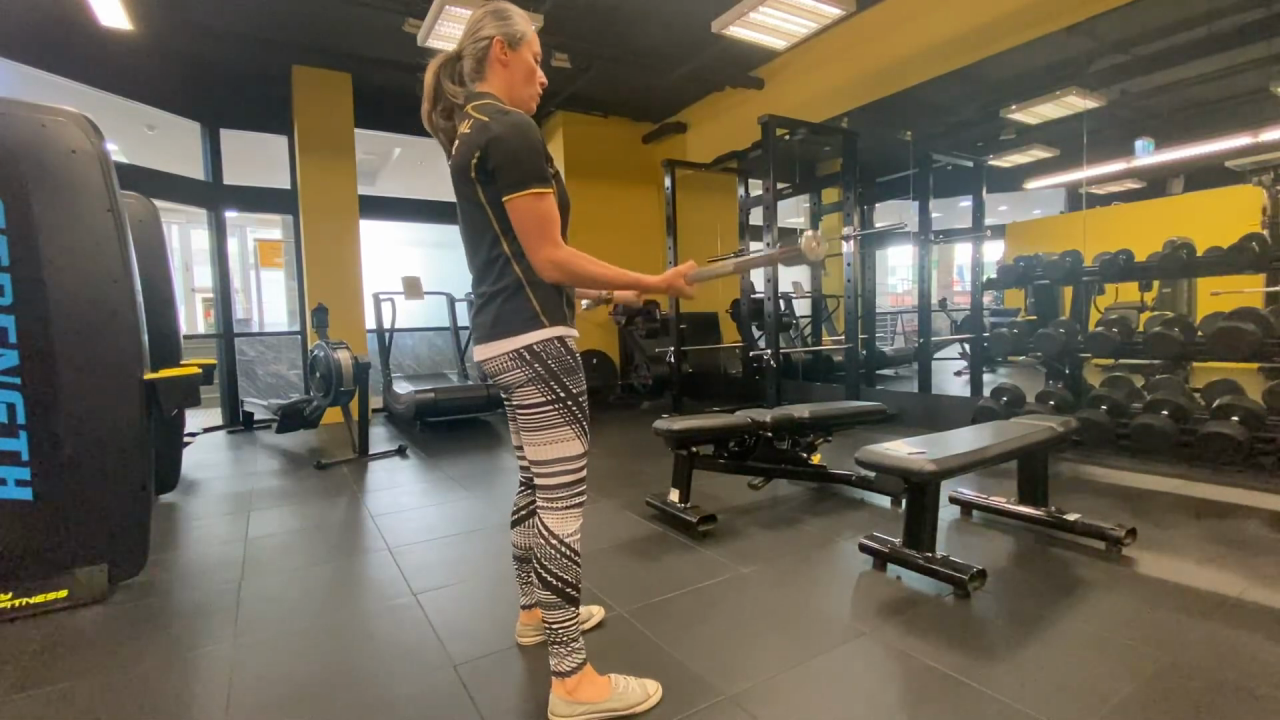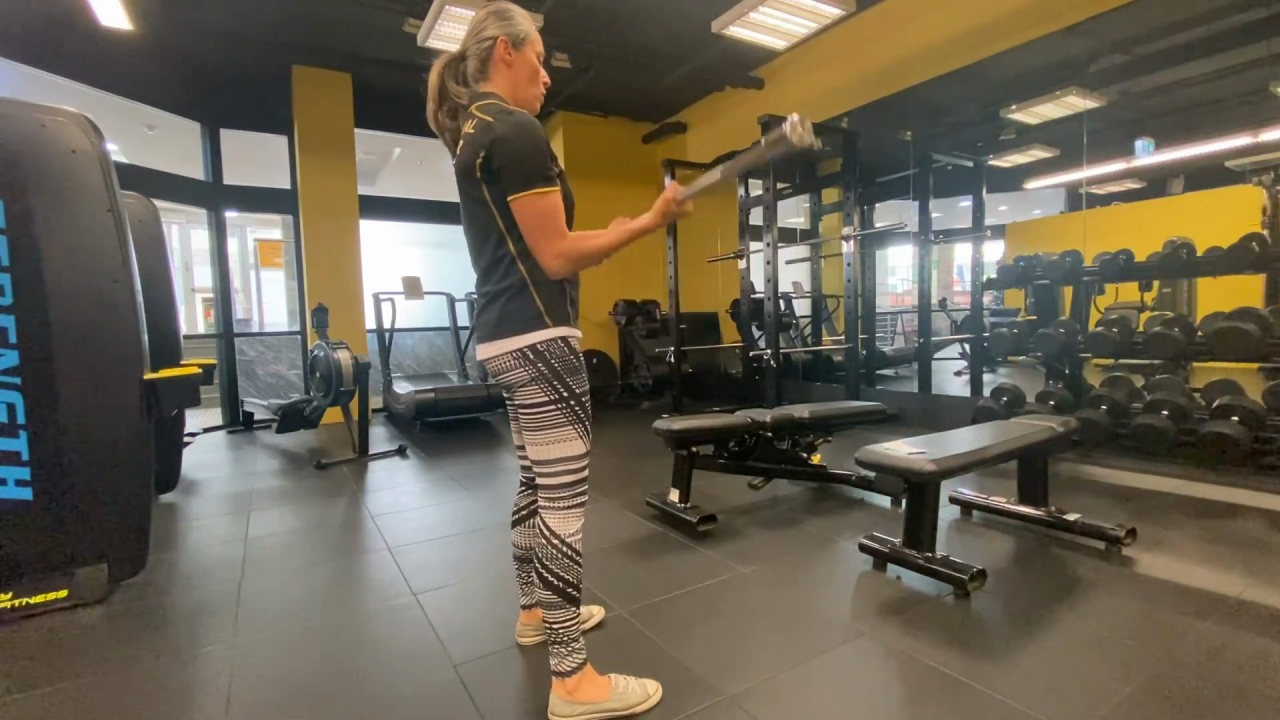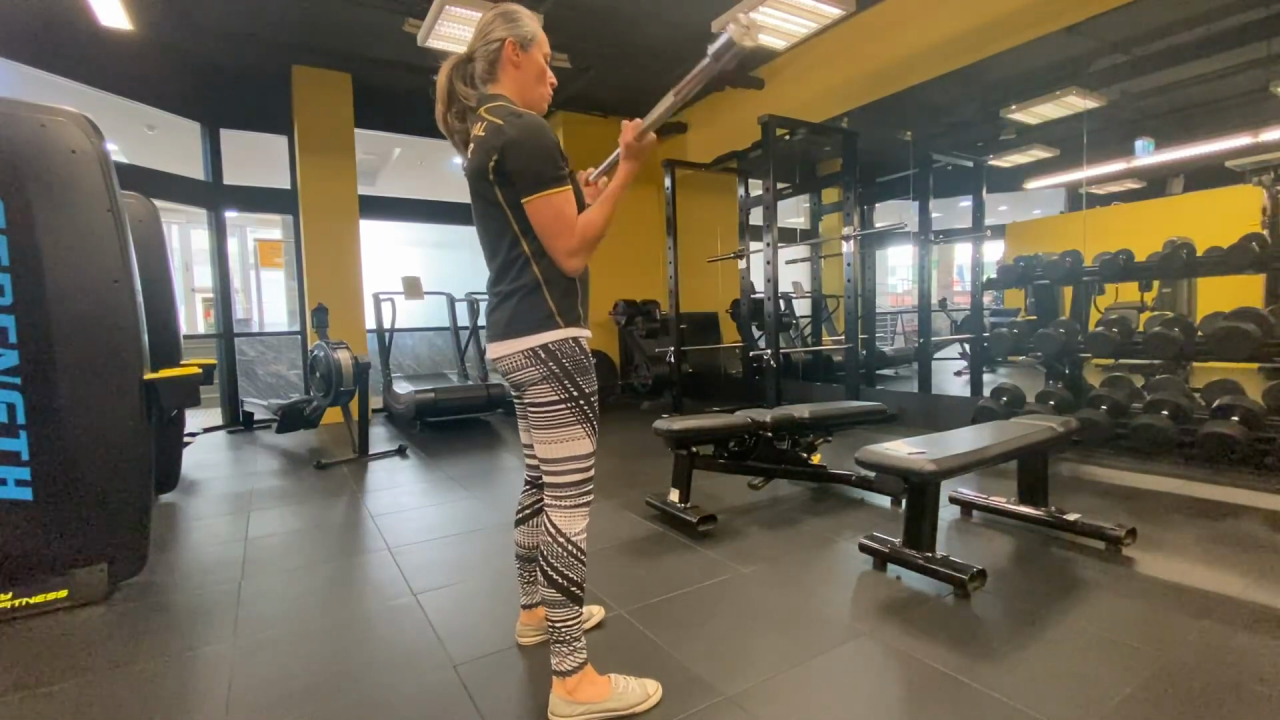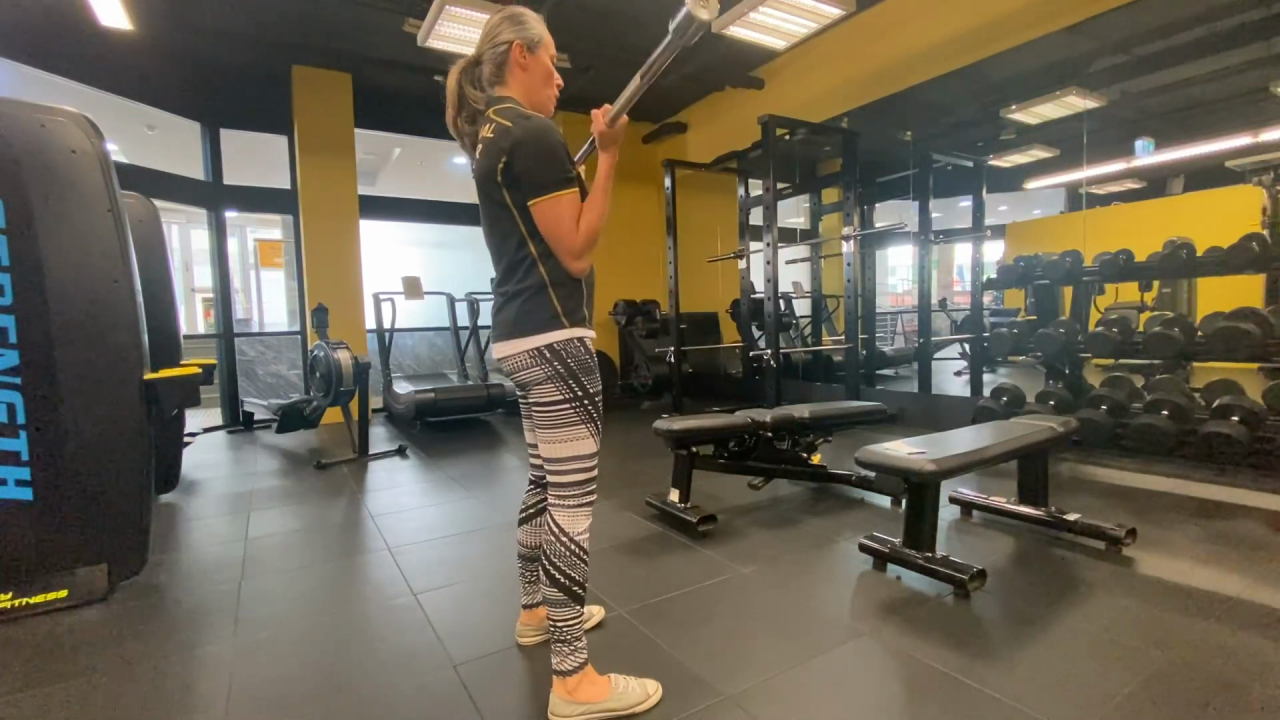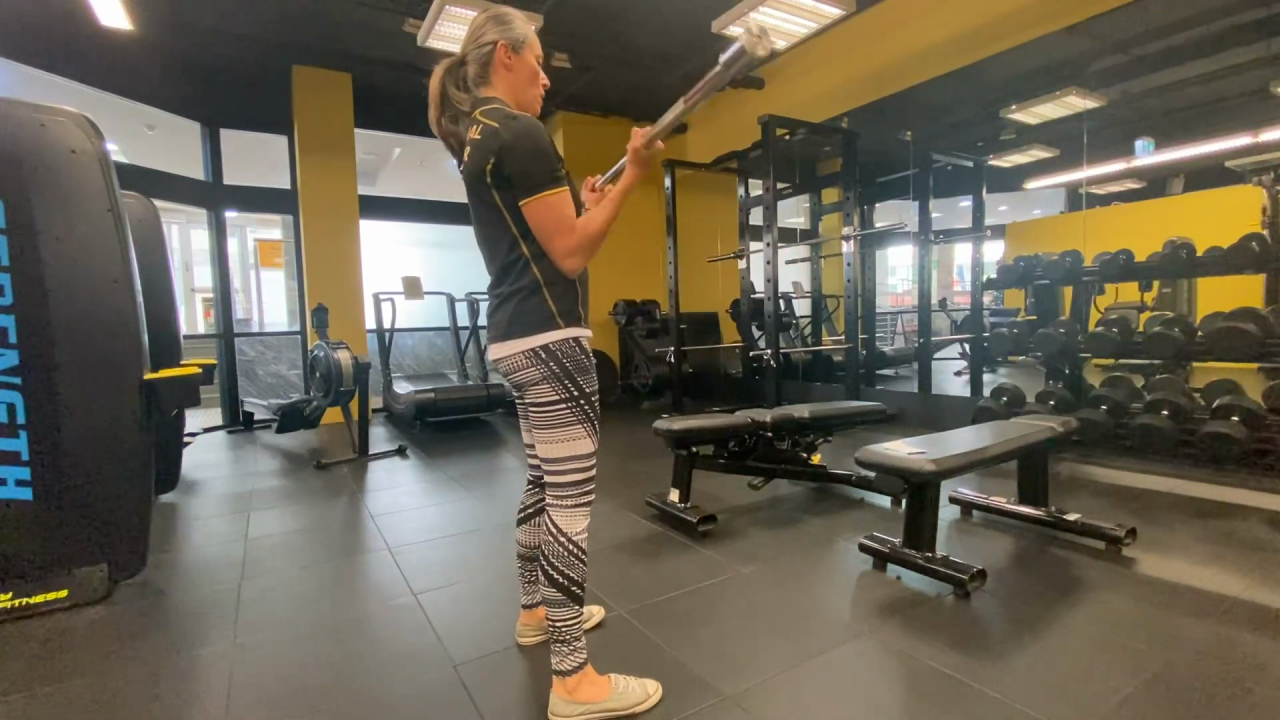
dt=0.2s
person 1, frame 1
left shoulder: (469, 132)
right shoulder: (512, 131)
right elbow: (549, 259)
left wrist: (607, 286)
right wrist: (652, 283)
left hip: (501, 335)
right hip: (533, 338)
left knee: (536, 483)
right knee: (562, 497)
left ankle: (534, 611)
person 1, frame 2
left shoulder: (474, 132)
right shoulder: (517, 131)
right elbow: (556, 255)
left wrist: (610, 233)
right wrist: (649, 222)
left hip: (504, 333)
right hip: (537, 336)
left knee: (537, 482)
right knee: (564, 497)
left ankle: (535, 610)
person 1, frame 3
left shoulder: (483, 133)
right shoulder: (525, 132)
right elbow: (570, 253)
left wrist: (581, 198)
right wrist: (626, 174)
left hip: (514, 332)
right hip: (546, 336)
left knee: (541, 480)
right knee: (569, 496)
left ankle: (535, 609)
person 1, frame 4
left shoulder: (491, 135)
right shoulder: (534, 133)
right elbow: (576, 254)
left wrist: (578, 187)
right wrist: (609, 159)
left hip: (520, 333)
right hip: (552, 336)
left knee: (544, 479)
right knee: (573, 495)
left ankle: (536, 609)
person 1, frame 5
left shoulder: (477, 137)
right shoulder: (520, 134)
right elbow: (570, 255)
left wrist: (583, 202)
right wrist: (631, 178)
left hip: (516, 333)
right hip: (547, 336)
left knee: (543, 480)
right knee: (571, 495)
left ankle: (536, 609)
